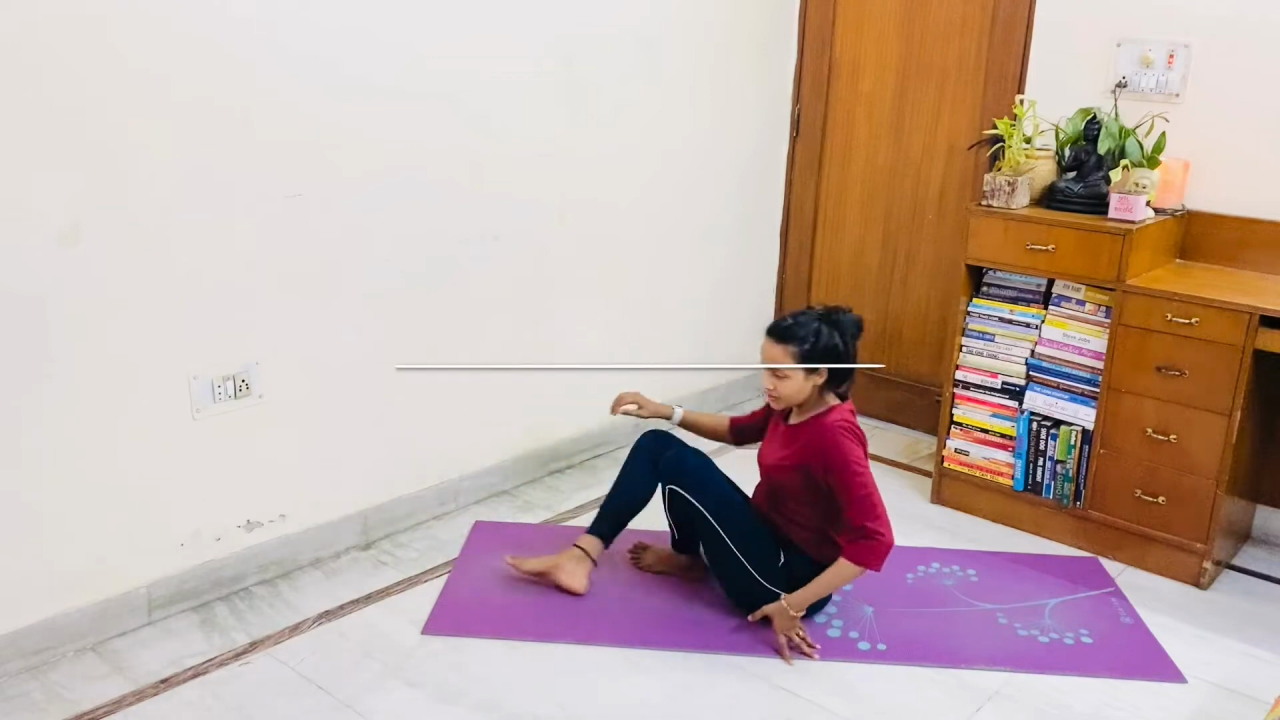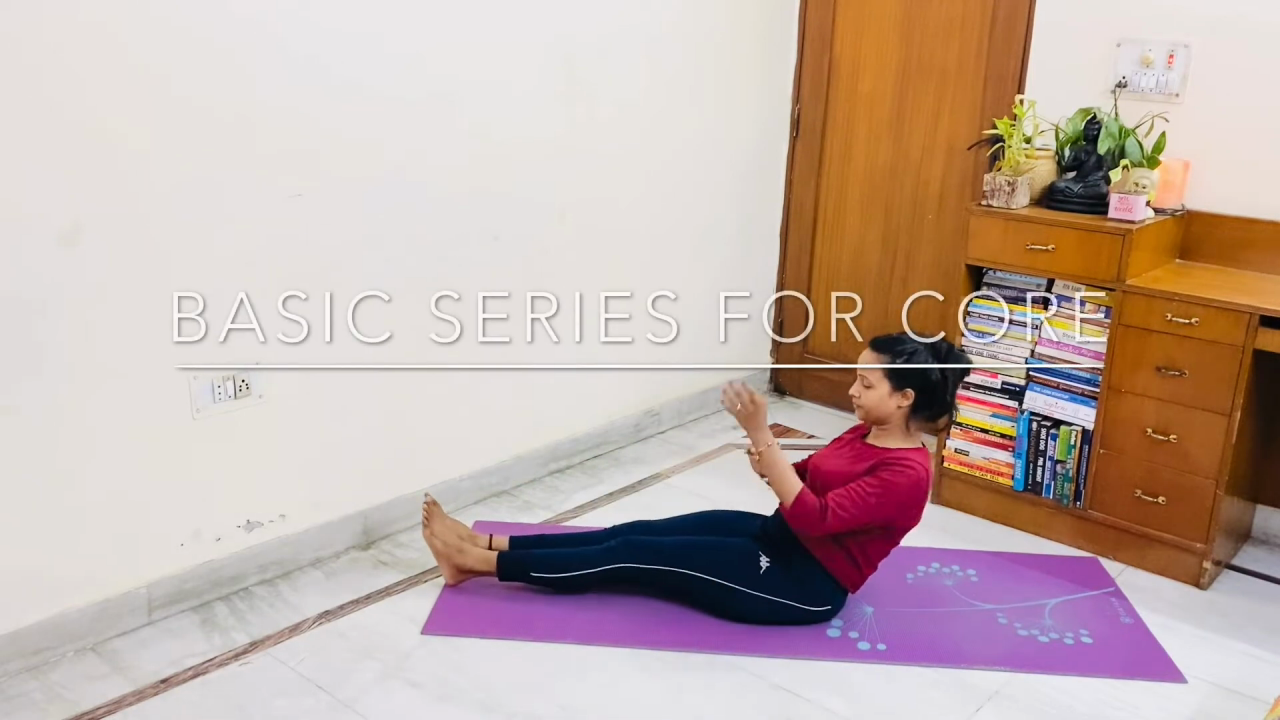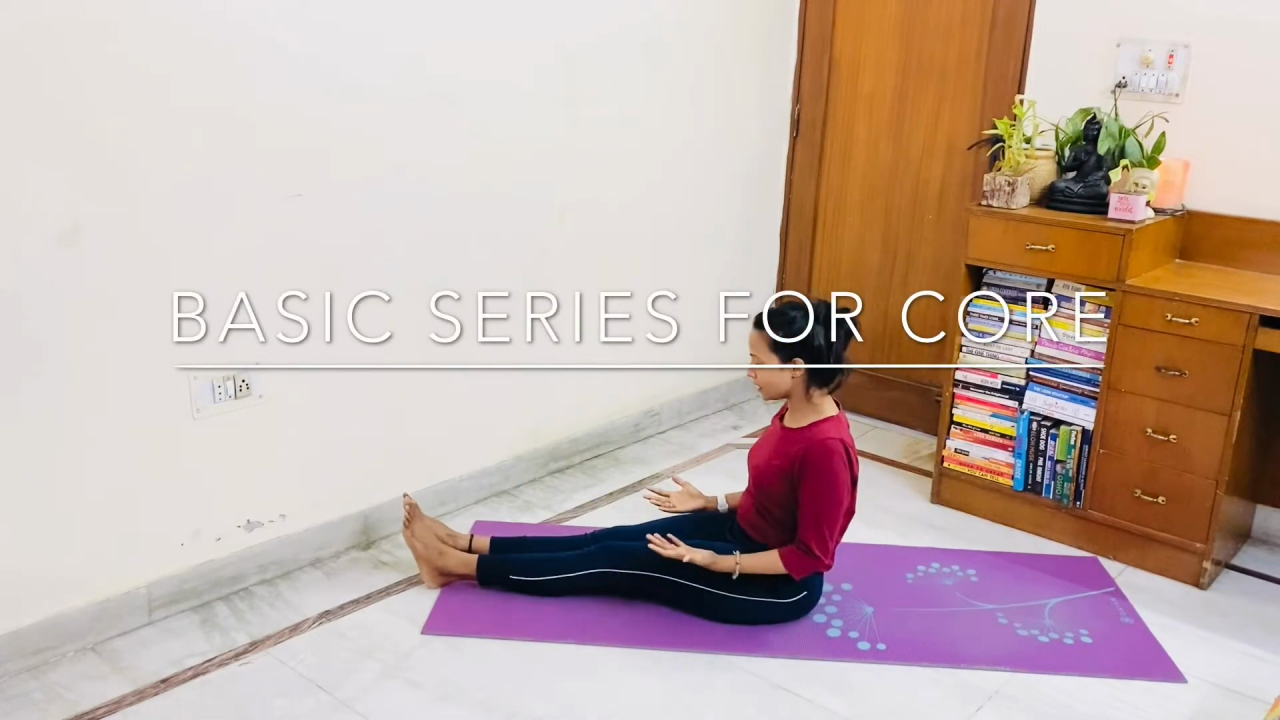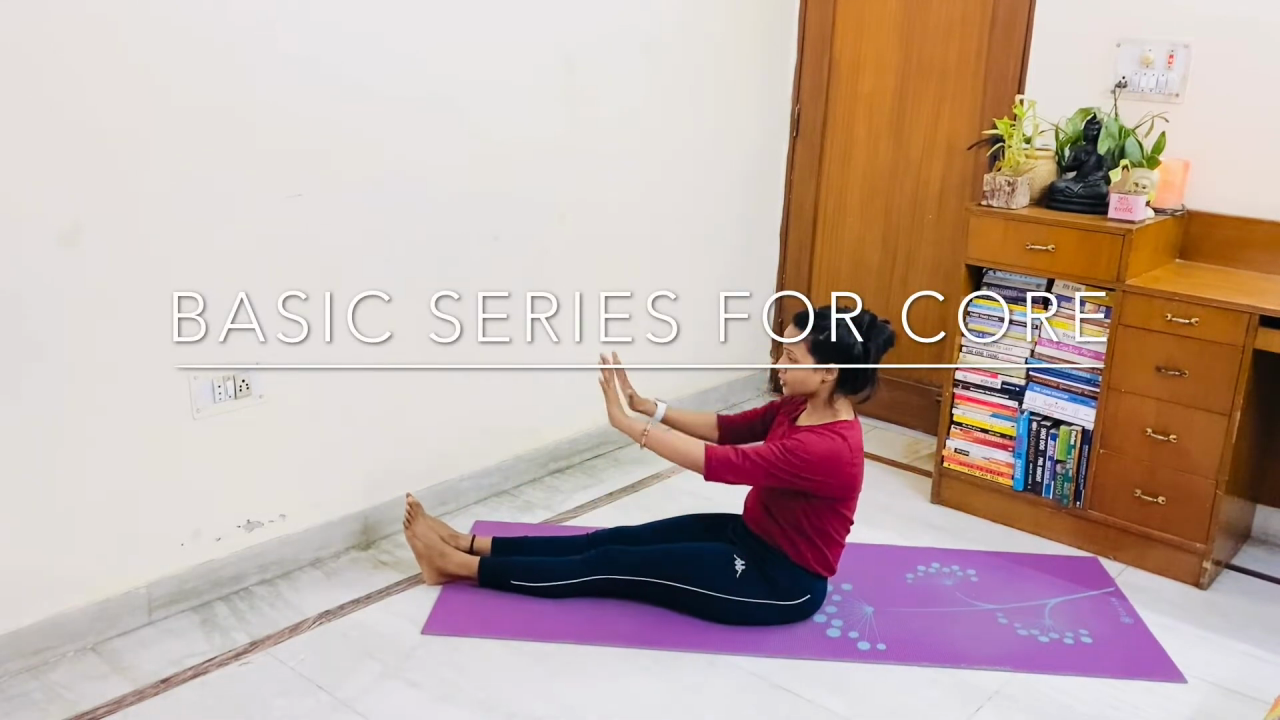
dt=1s
person 1, frame 1
left shoulder: (834, 436)
right shoulder: (794, 404)
left elbow: (874, 541)
right elbow: (736, 431)
left wrist: (793, 607)
right wrist: (669, 413)
left hip: (788, 576)
right hip: (765, 533)
left knee: (678, 464)
right knee: (653, 444)
left ankle: (684, 557)
right ankle: (581, 556)
person 1, frame 2
left shoulder: (906, 472)
right shoulder: (868, 433)
left elbow: (814, 518)
right elbow: (802, 480)
left wrist: (763, 437)
right wrist: (768, 459)
left hip: (805, 586)
right hip: (776, 538)
left knee: (634, 556)
right knee: (636, 533)
left ankle: (477, 562)
right ankle: (488, 543)
person 1, frame 3
left shoulder: (825, 446)
right shoulder: (796, 413)
left elbow: (810, 557)
left wrist: (716, 563)
right wrist: (712, 502)
left hip: (778, 586)
right hip: (745, 533)
left knee: (612, 560)
right knee: (610, 540)
left ankle: (457, 565)
right ankle: (466, 544)
person 1, frame 4
left shoulder: (830, 448)
right shoulder: (802, 407)
left elbow: (723, 463)
right elbow: (727, 429)
left wrist: (630, 424)
right wrist: (646, 406)
left hip: (783, 583)
right hip: (754, 537)
left knee: (613, 565)
right knee: (614, 540)
left ankle: (459, 566)
right ankle: (470, 544)
